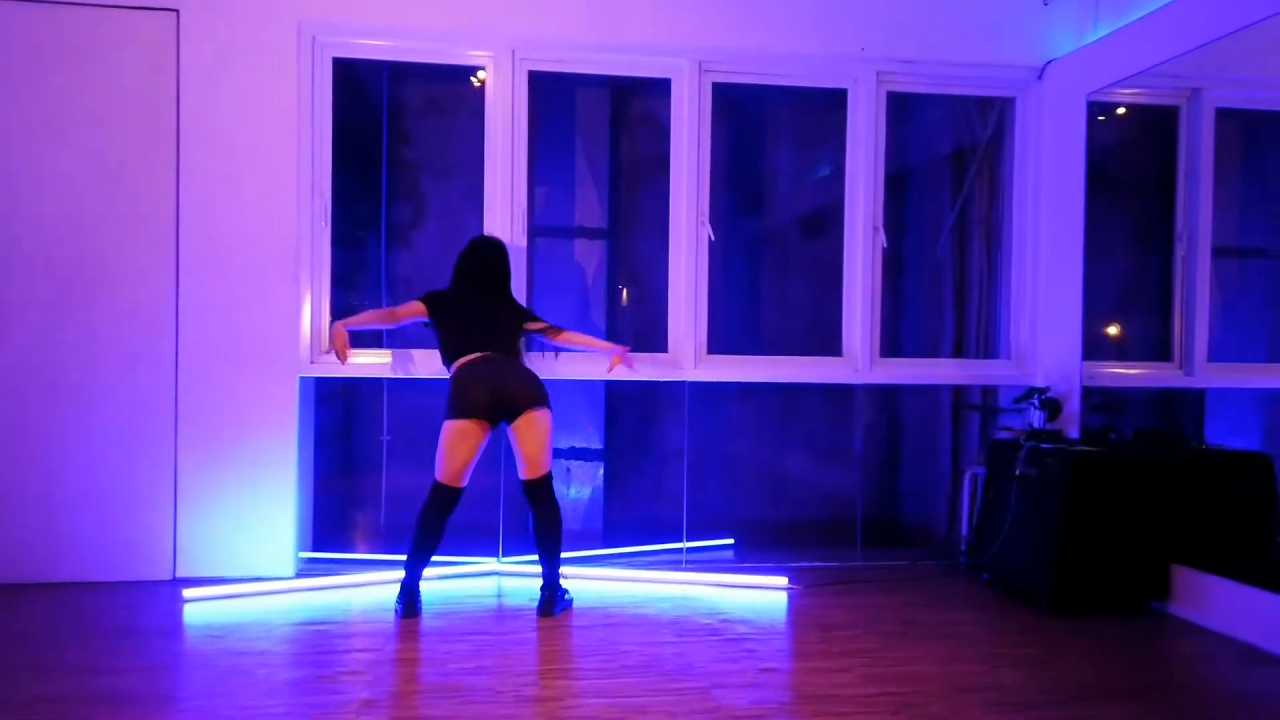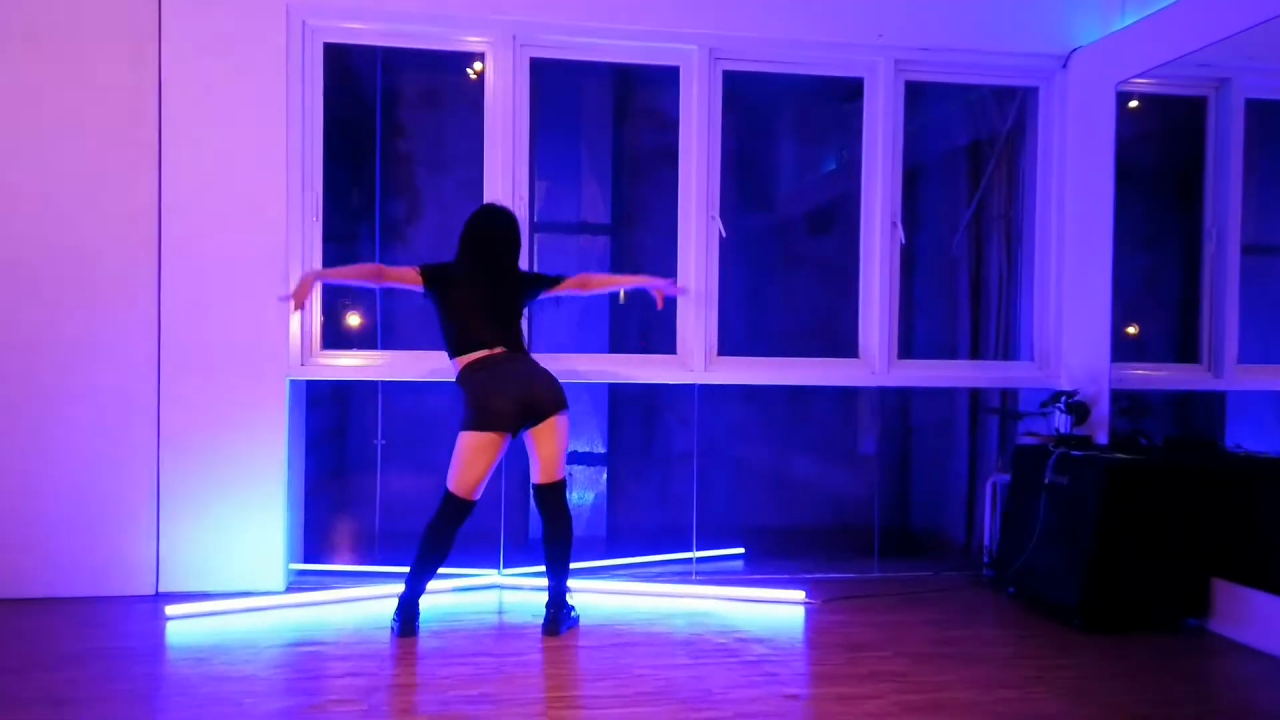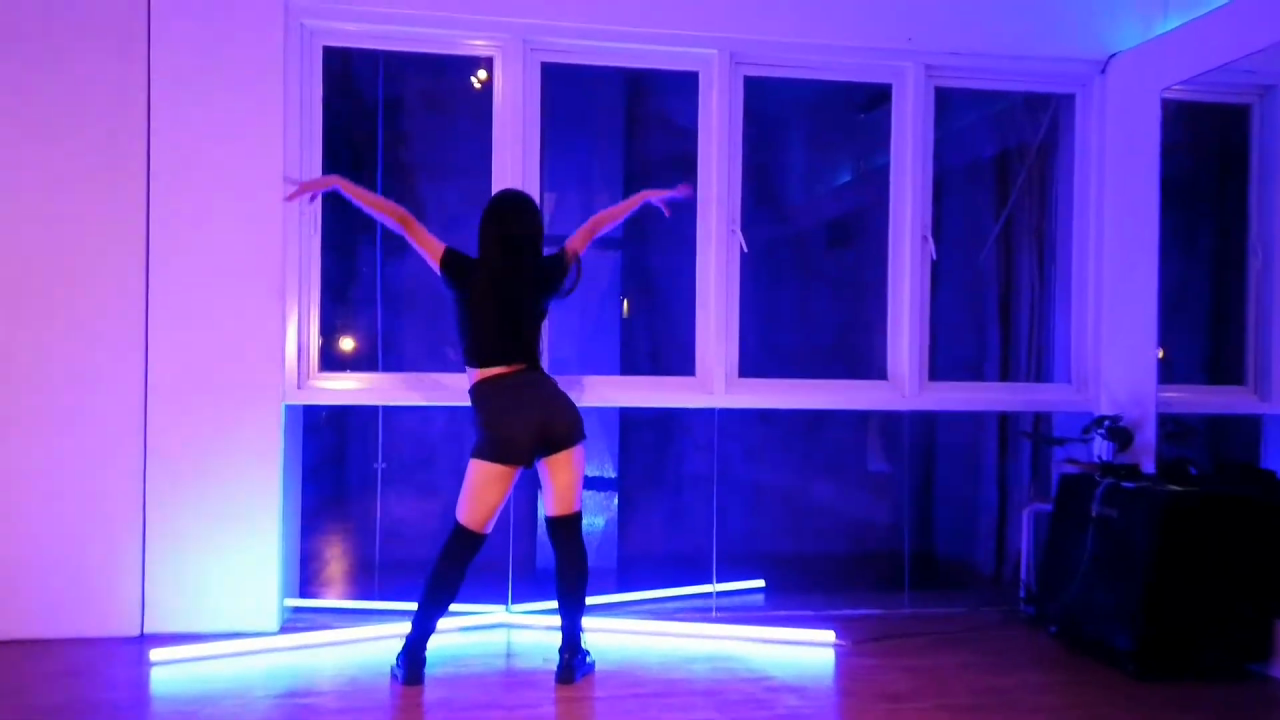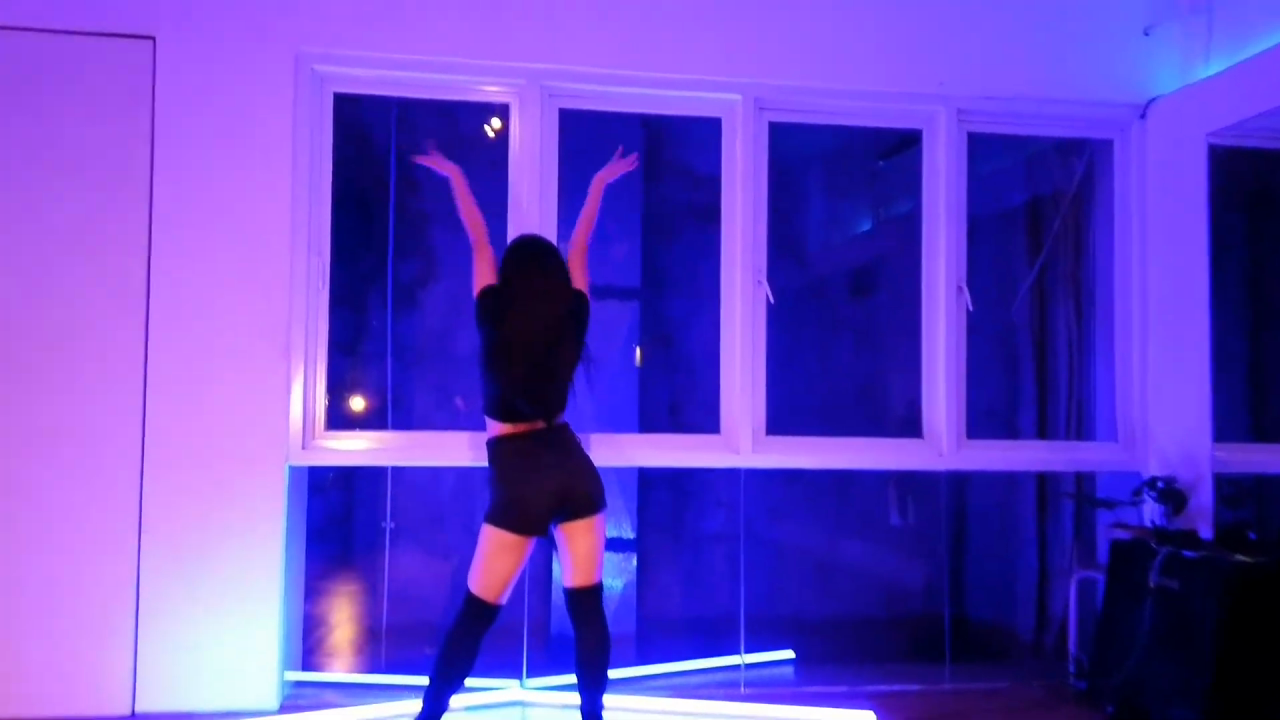
dt=0.3s
person 1, frame 1
left shoulder: (442, 302)
right shoulder: (509, 308)
left elbow: (392, 316)
right elbow: (557, 333)
right wrist: (608, 347)
left hip: (470, 389)
right hip: (522, 384)
left knee: (442, 498)
right knee: (540, 492)
left ankle: (409, 591)
right ankle: (551, 590)
person 1, frame 2
left shoulder: (444, 278)
right shoulder: (519, 282)
left elbow: (380, 274)
right elbow: (582, 283)
left wrist: (316, 275)
right wrist: (643, 280)
left hip: (487, 393)
right hip: (540, 386)
left knee: (454, 508)
right knee: (552, 498)
left ankle: (409, 608)
right ankle: (558, 607)
person 1, frame 3
left shoulder: (466, 277)
right shoulder: (545, 276)
left elbow: (406, 226)
right elbow: (590, 231)
left wrist: (336, 183)
right wrist: (645, 196)
left hip: (500, 417)
right hip: (553, 407)
left knee: (463, 542)
right knee: (566, 533)
left ankle: (413, 655)
right ankle: (571, 655)
person 1, frame 4
left shoulder: (495, 321)
right shoulder: (572, 319)
left elbow: (479, 242)
right elbow: (579, 250)
left wrist: (454, 176)
right wrist: (599, 185)
left hip: (518, 481)
right hip: (573, 470)
left knee: (476, 613)
right knee: (586, 606)
